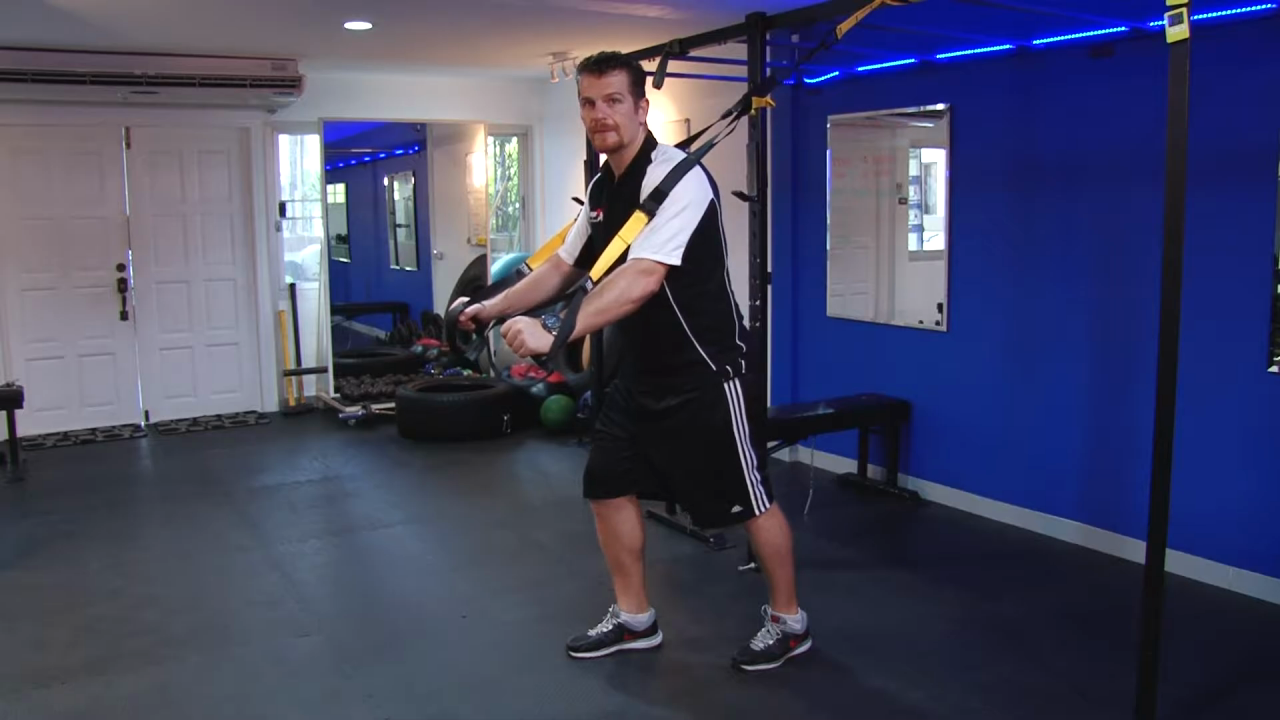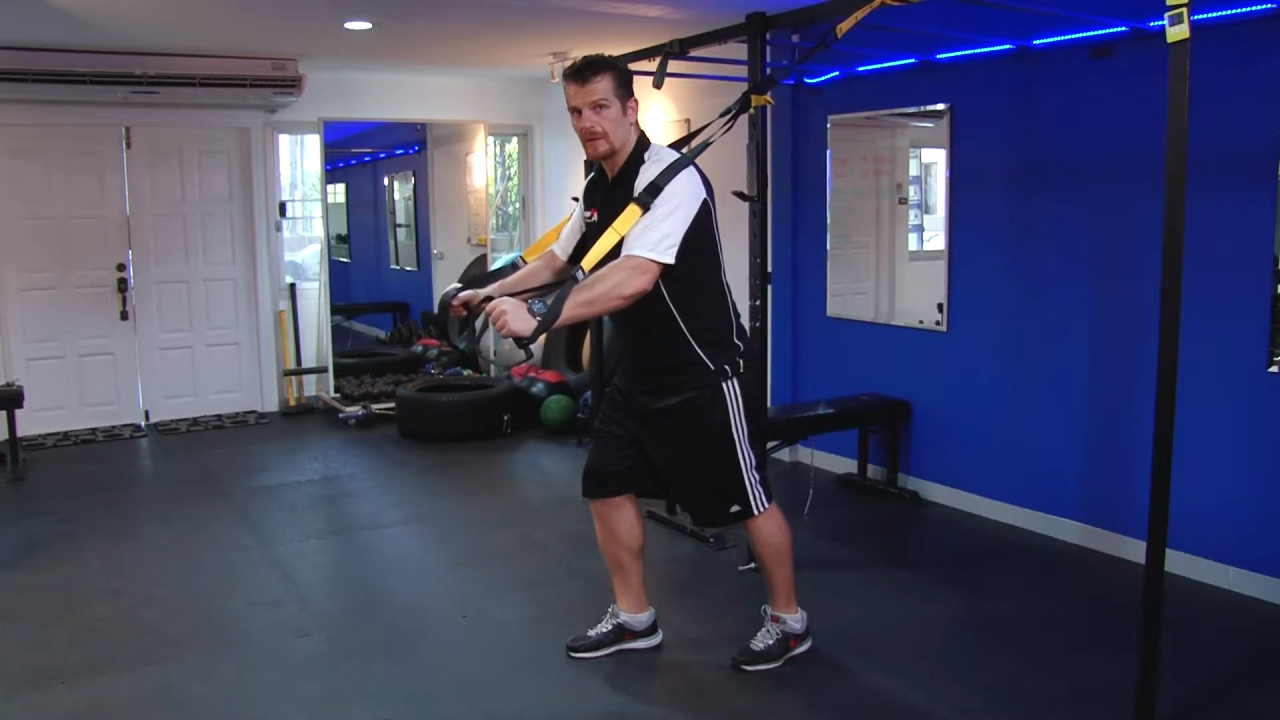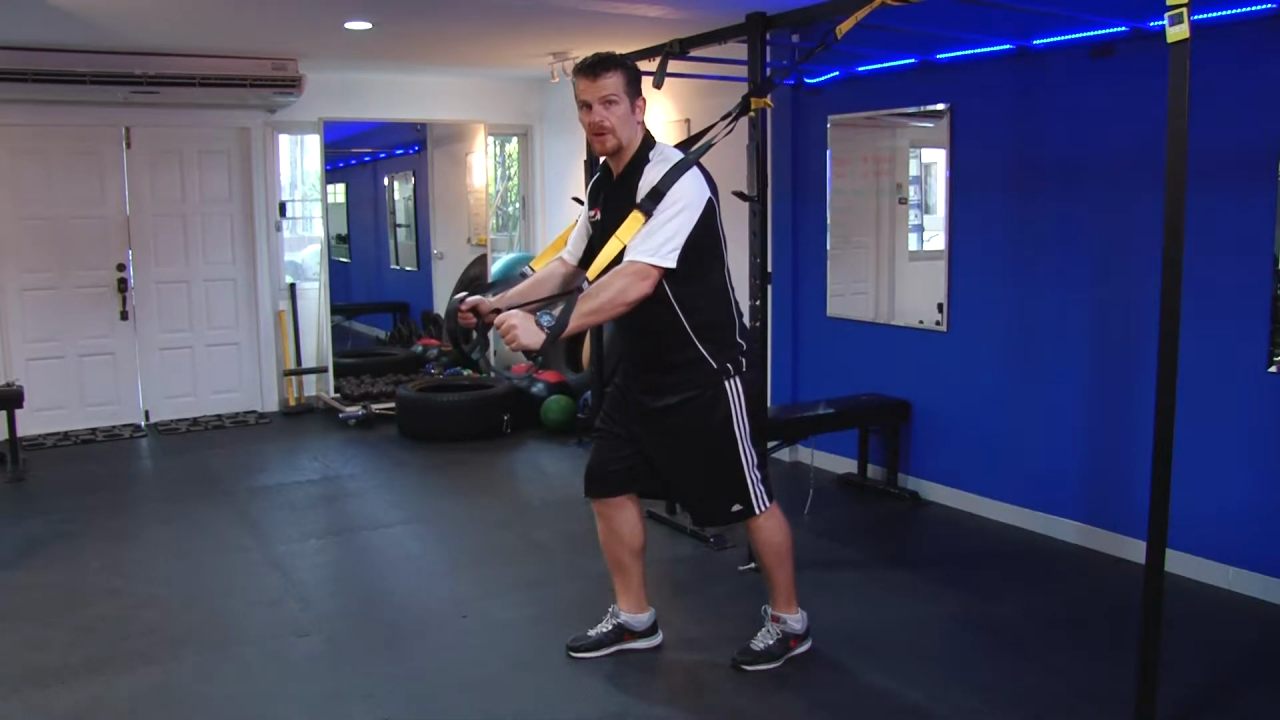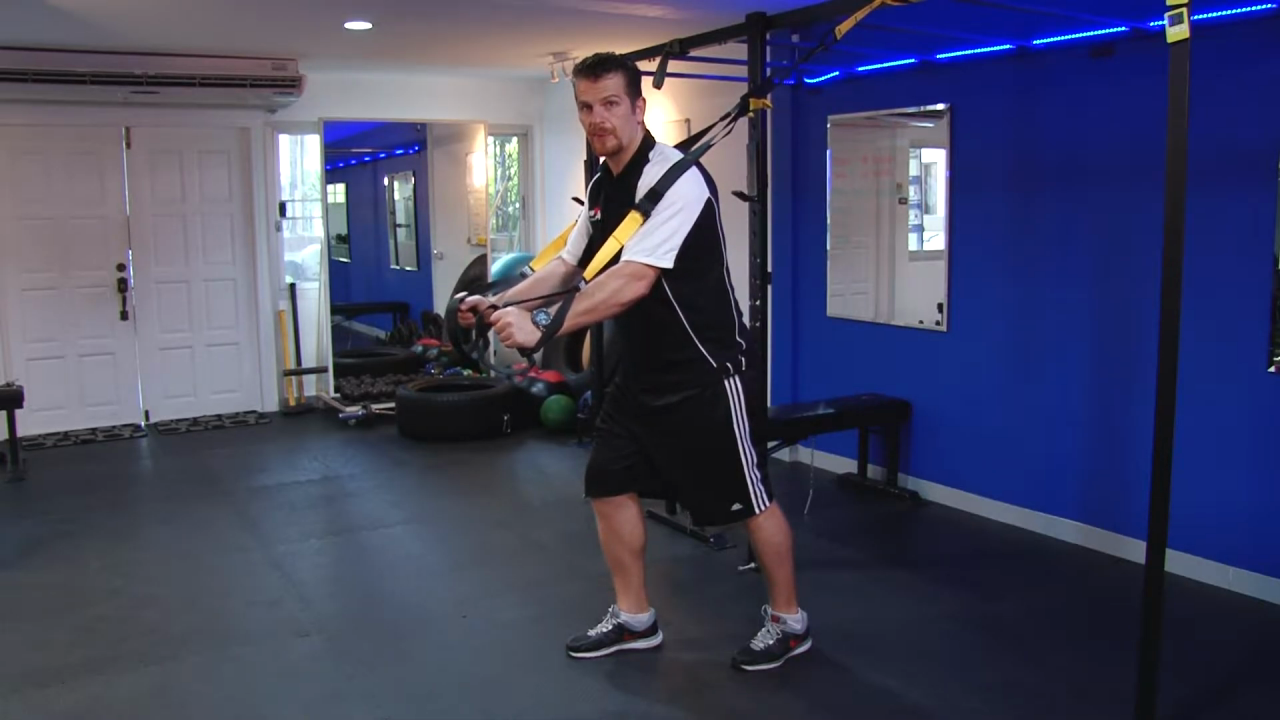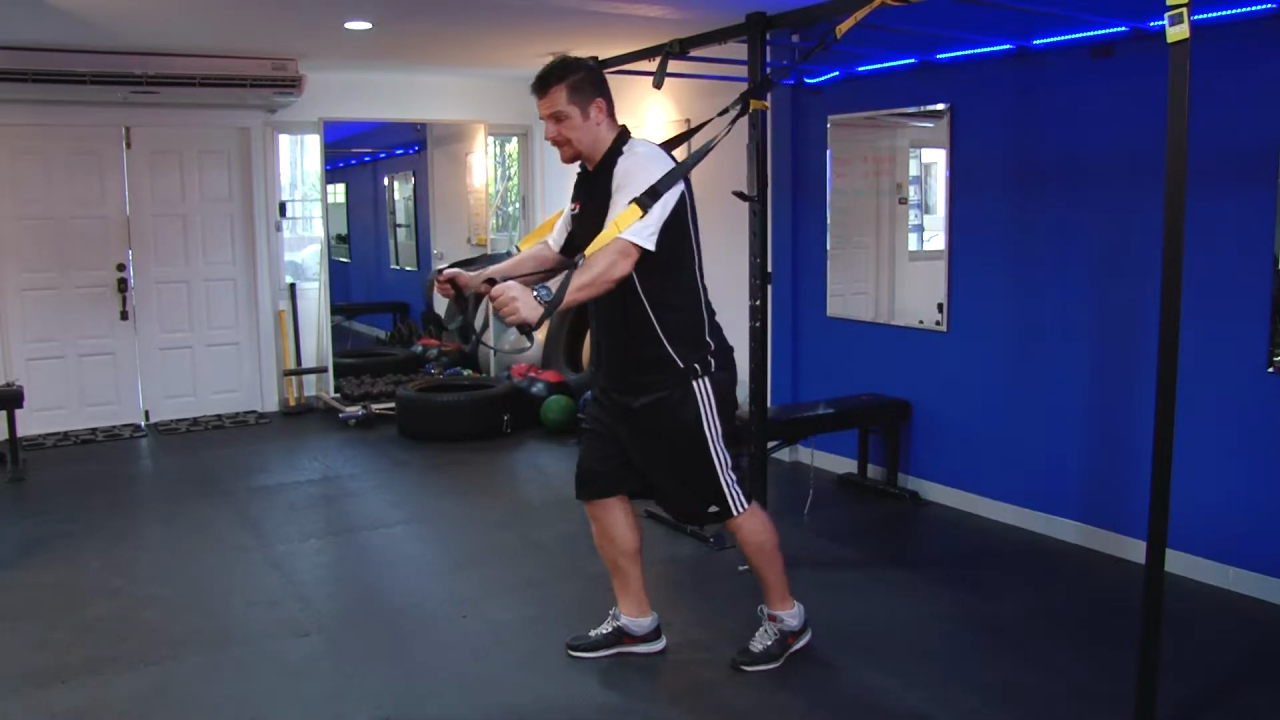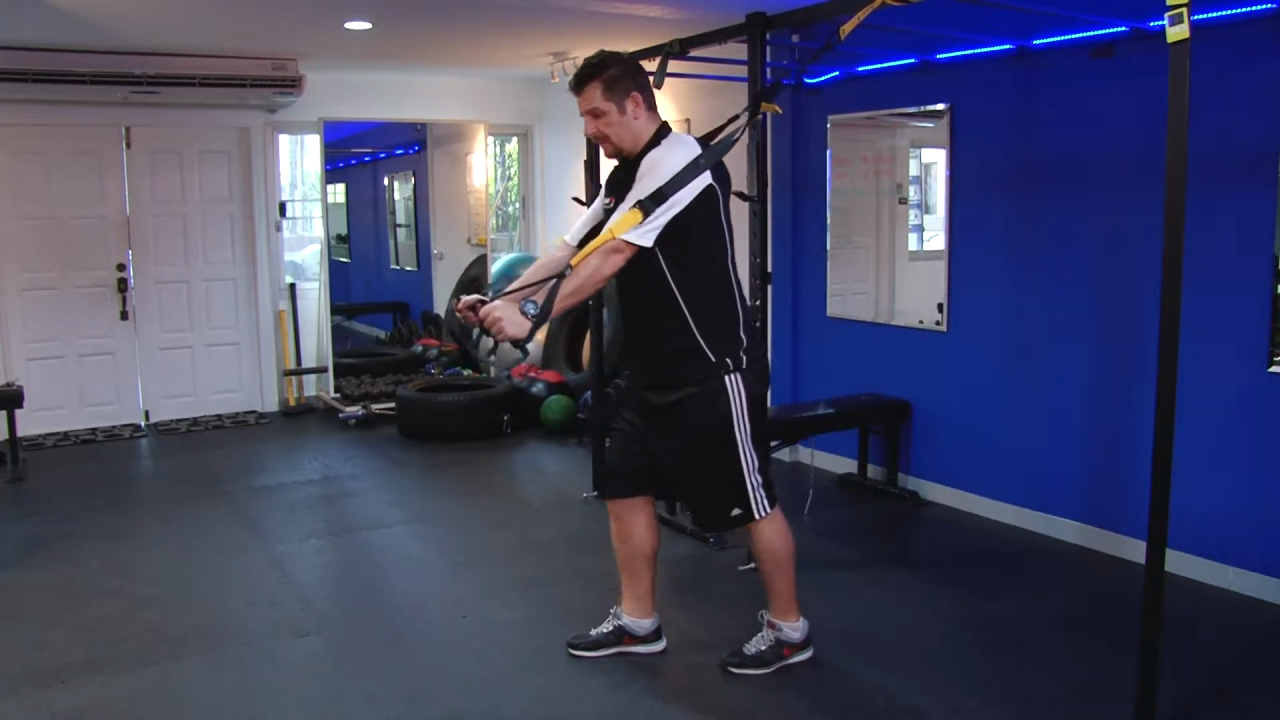
dt=0.7s
person 1, frame 1
left shoulder: (675, 177)
right shoulder: (602, 188)
left elbow: (641, 279)
right elbow: (563, 266)
left wrist: (554, 331)
right wrist: (494, 307)
left hip: (704, 371)
right hip: (642, 370)
left knee: (746, 500)
right knee: (607, 486)
left ankle: (788, 620)
right ankle: (634, 618)
person 1, frame 2
left shoulder: (670, 178)
right shoulder: (597, 188)
left elbow: (634, 277)
right elbow: (558, 261)
left wrist: (538, 317)
right wrist: (489, 294)
left hip: (704, 370)
right hip: (642, 370)
left knee: (746, 499)
right knee: (606, 486)
left ankle: (788, 620)
right ankle: (634, 617)
person 1, frame 3
left shoulder: (674, 178)
right shoulder: (602, 187)
left elbow: (638, 281)
right elbow: (568, 266)
left wrist: (547, 327)
right wrist: (498, 303)
left hip: (706, 370)
right hip: (643, 369)
left knee: (748, 499)
right knee: (609, 487)
left ankle: (788, 620)
right ankle: (634, 618)
person 1, frame 4
left shoulder: (673, 177)
right shoulder: (603, 186)
left elbow: (634, 280)
right elbow: (567, 265)
left wrist: (542, 326)
right wrist: (498, 303)
left hip: (705, 370)
right hip: (643, 369)
left knee: (747, 498)
right knee: (609, 486)
left ankle: (789, 620)
right ankle: (634, 617)
person 1, frame 5
left shoulder: (640, 166)
right shoulder: (590, 179)
left elbow: (618, 258)
right elbow: (551, 250)
left wrist: (542, 301)
right wrist: (481, 279)
left hip: (682, 369)
right hip: (622, 371)
left knee: (722, 499)
right knee: (600, 490)
left ankle: (786, 616)
right ankle: (636, 621)
person 1, frame 6
left shoulder: (676, 160)
right shoulder: (626, 175)
left elbow: (611, 256)
right elbow: (569, 250)
left wrist: (531, 314)
right wrist: (499, 300)
left hip: (712, 370)
right hip: (652, 370)
left knee: (746, 502)
right knee: (625, 490)
left ankle: (789, 628)
right ankle: (637, 621)
